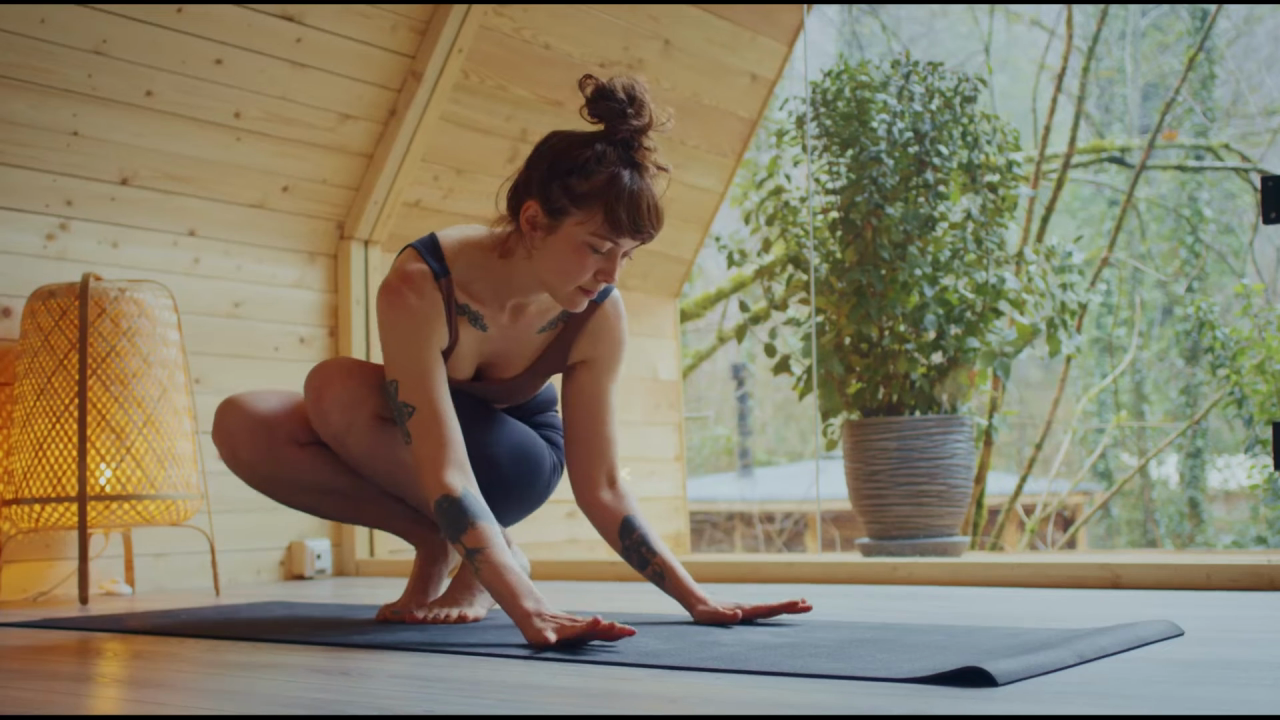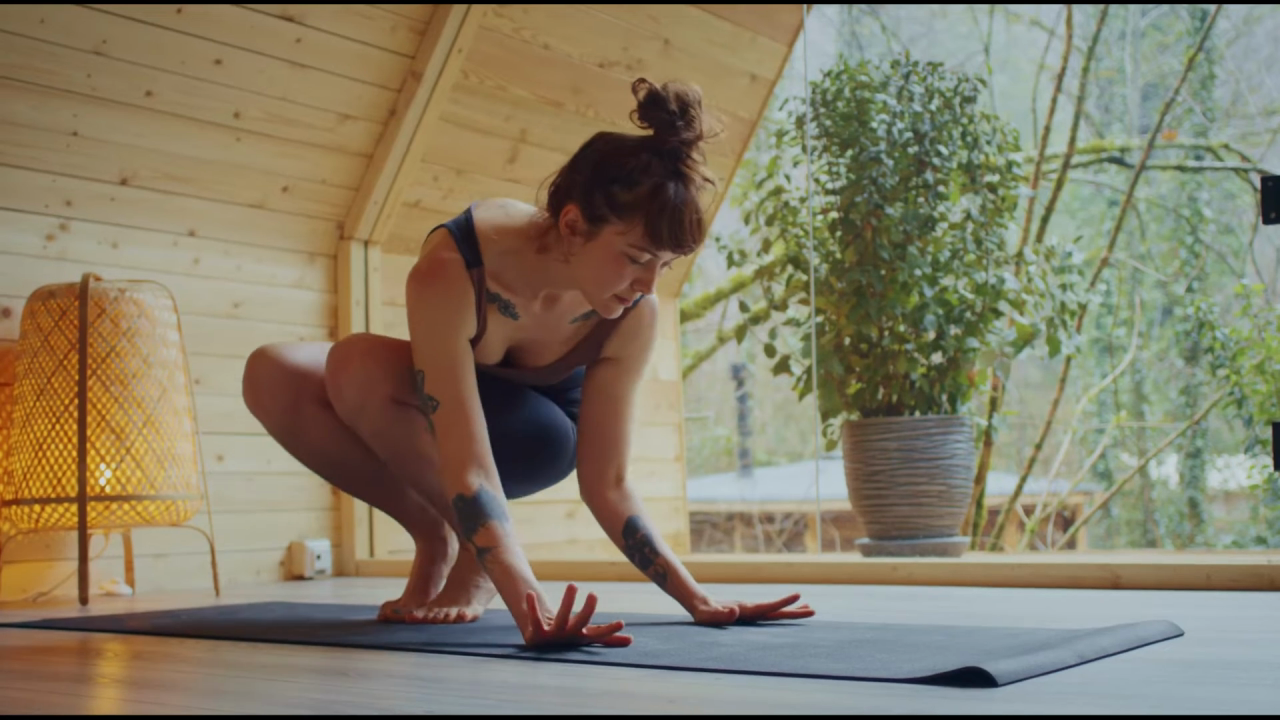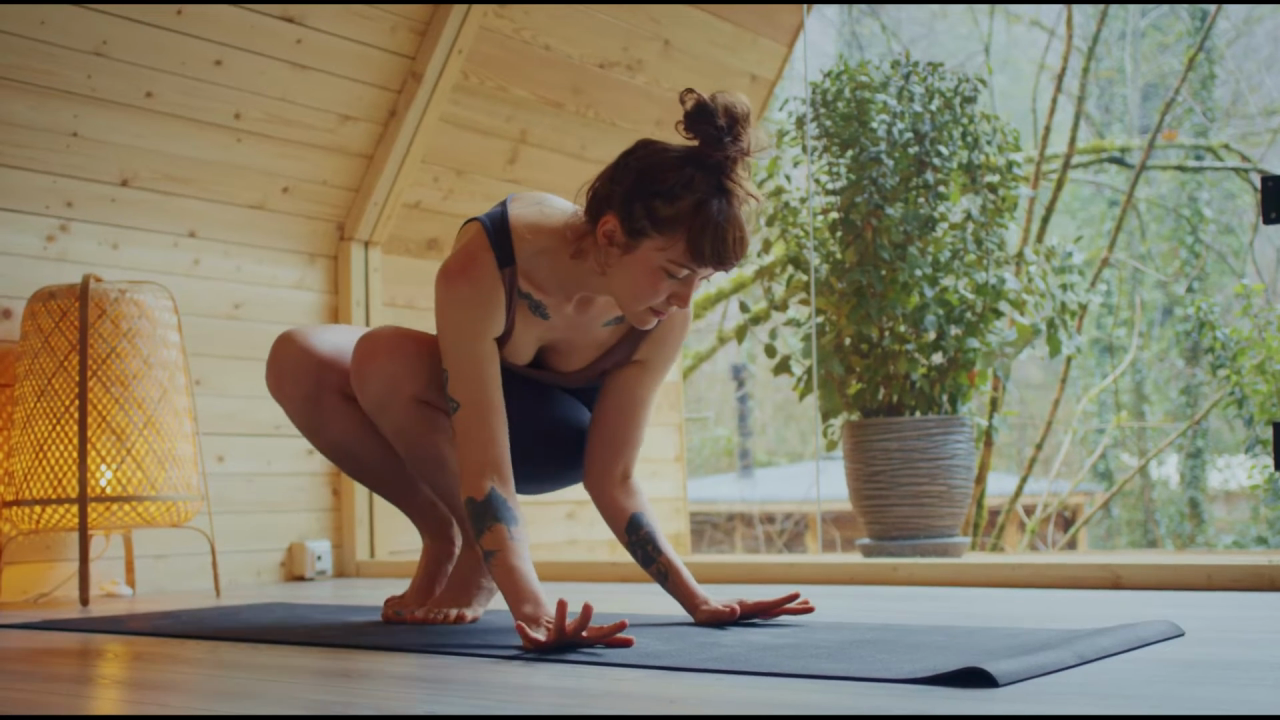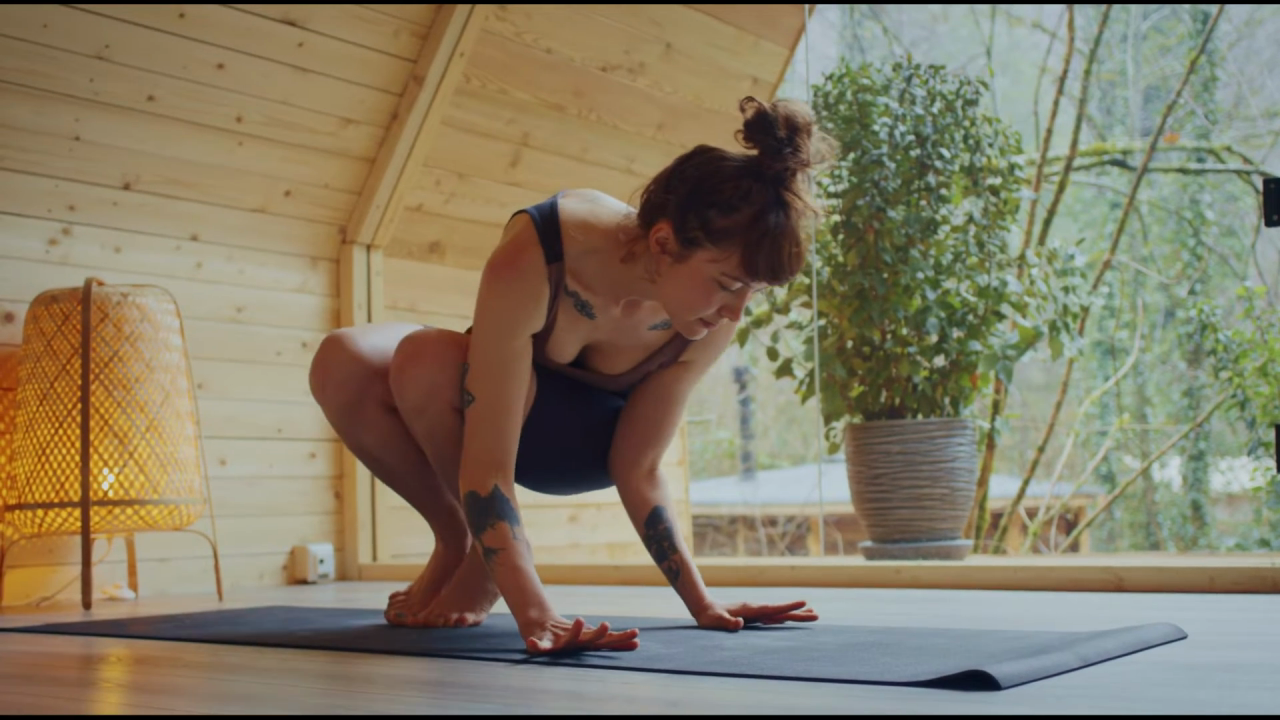
dt=0.5s
person 1, frame 1
left shoulder: (598, 316)
right shoulder: (417, 288)
left elbow: (600, 488)
right elbow: (446, 475)
left wrist: (696, 599)
right wrist: (529, 610)
left hip: (520, 458)
right hip: (410, 457)
left knee: (335, 390)
right knee: (242, 426)
left ankle: (489, 556)
right ankle: (433, 542)
person 1, frame 2
left shoulder: (634, 317)
right shoulder: (449, 272)
left elbow: (606, 485)
right elbow: (469, 469)
left wrist: (696, 599)
right wrist: (530, 607)
left hip: (540, 433)
right hip: (434, 417)
left knee: (358, 369)
right knee: (272, 376)
left ankle: (474, 559)
right ankle: (436, 538)
person 1, frame 3
left shoulder: (664, 322)
right shoulder: (481, 267)
left elbow: (613, 480)
right elbow: (486, 471)
left wrist: (696, 600)
right wrist: (534, 613)
left hip: (560, 433)
right hip: (452, 409)
left knee: (385, 365)
right knee: (297, 361)
left ankle: (480, 553)
right ankle: (441, 537)
person 1, frame 4
left shoulder: (710, 326)
right shoulder: (530, 261)
left elbow: (638, 469)
right elbow: (486, 464)
left wrist: (701, 602)
right wrist: (536, 615)
left hip: (586, 439)
right hip: (487, 386)
left knee: (426, 366)
right knee: (342, 363)
left ankle: (484, 566)
right ankle: (457, 540)
